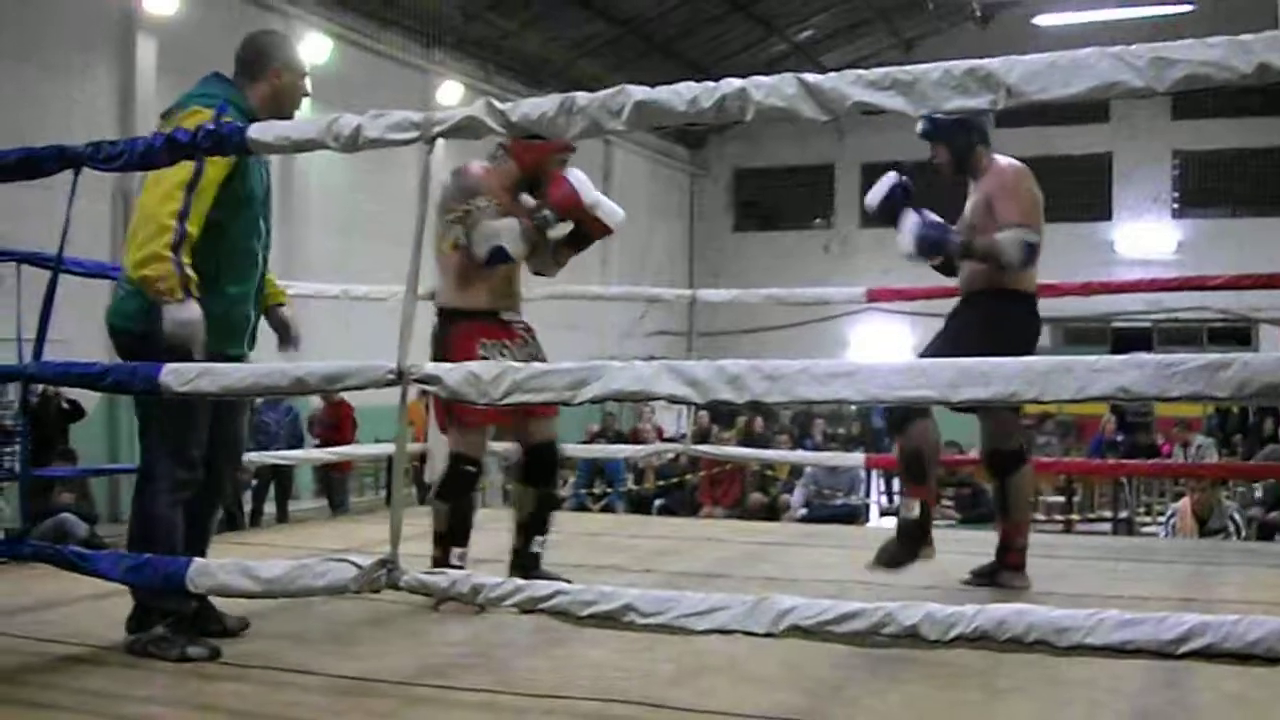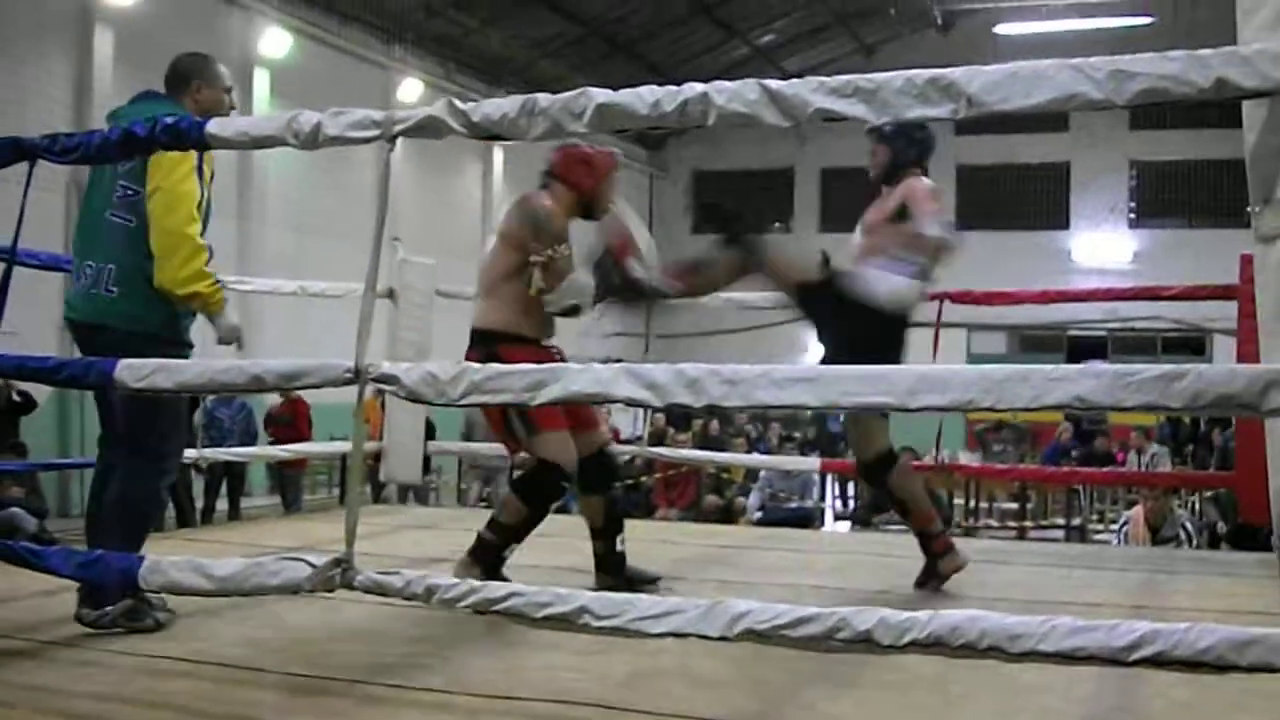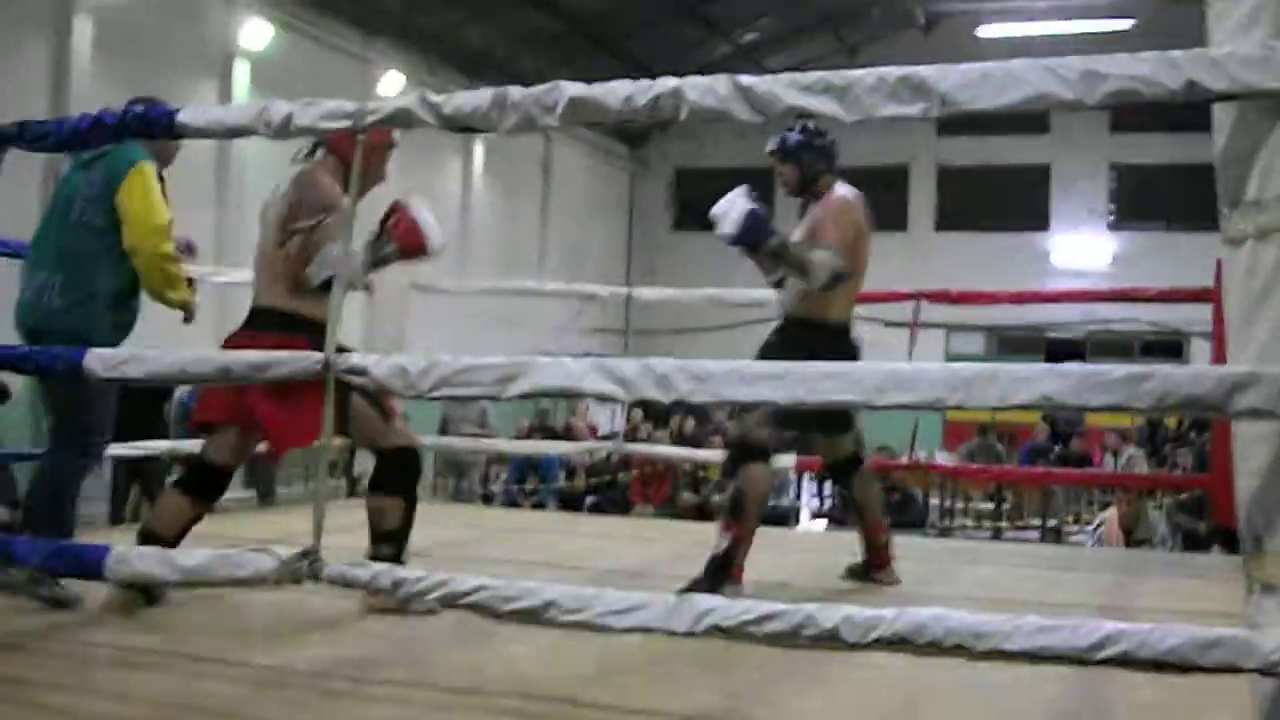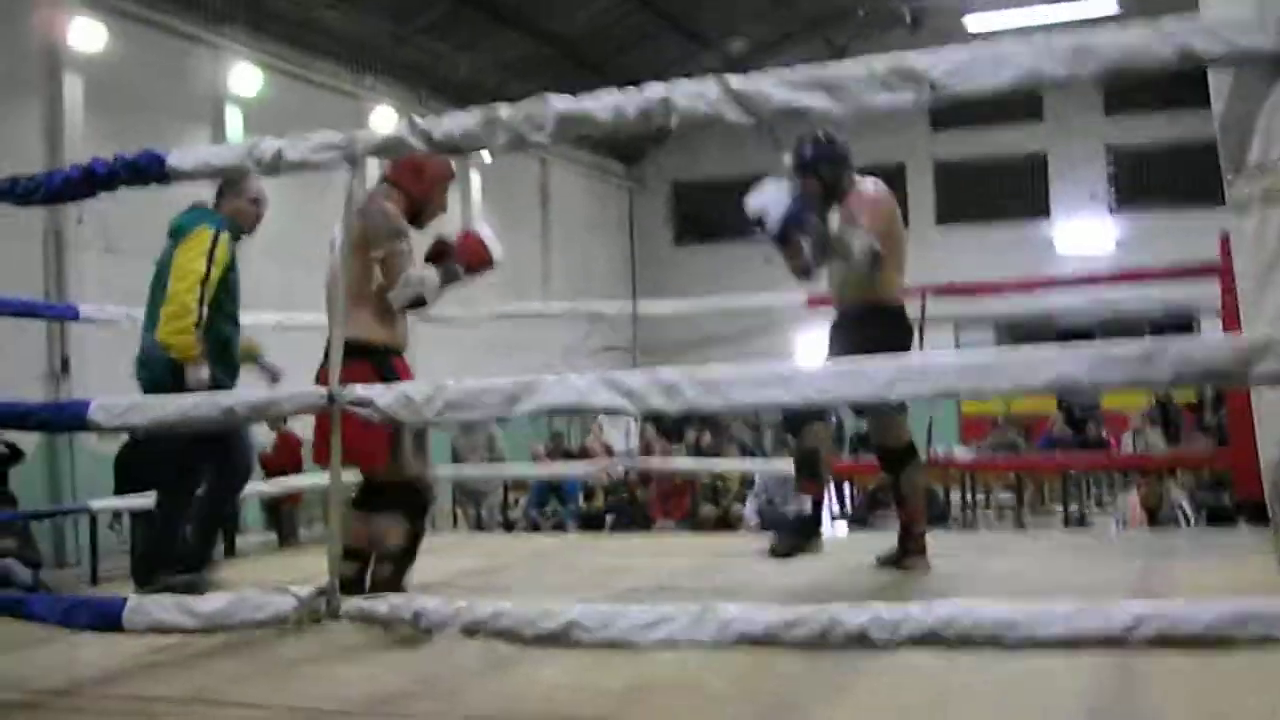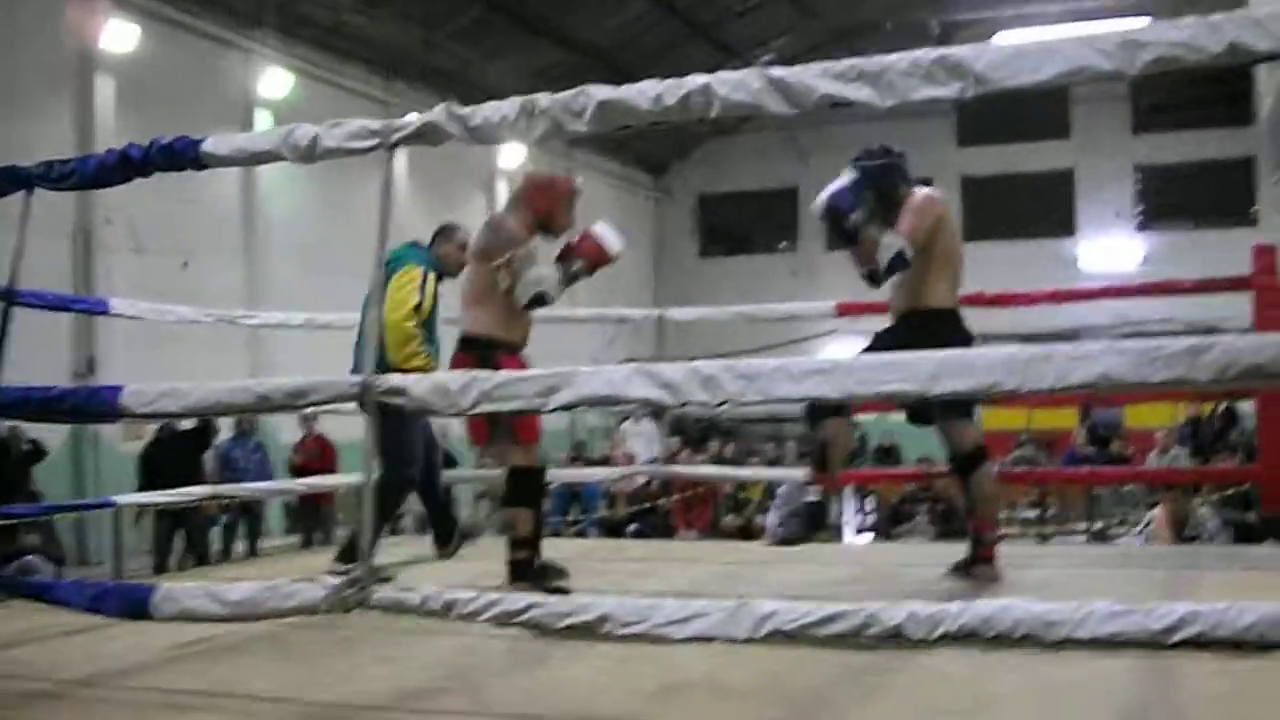
dt=0.7s
person 1, frame 1
right shoulder: (209, 119)
right elbow: (163, 212)
left wrist: (272, 303)
right wrist: (174, 294)
left hip: (212, 334)
right hip: (168, 330)
left knee: (218, 462)
right knee: (171, 472)
left ankle: (184, 599)
right ankle: (153, 619)
person 1, frame 2
left shoulder: (123, 133)
right elbow: (177, 236)
right wrist: (214, 306)
left hip: (95, 310)
right hip: (142, 318)
left knee: (122, 449)
right knee: (152, 456)
left ankle: (107, 583)
right ankle: (108, 594)
person 1, frame 3
left shoulder: (90, 165)
right shoulder: (135, 167)
right elbow: (152, 253)
left wrist: (165, 250)
right wrist: (182, 294)
left hip: (47, 314)
right hip: (79, 323)
left knee: (71, 435)
right knee: (82, 441)
person 1, frame 4
left shoulder: (207, 237)
right shoulder: (210, 234)
right elbow: (183, 297)
left wrist: (251, 356)
right wrist: (192, 360)
left hip: (166, 374)
right hip: (190, 375)
left knee: (179, 477)
right knee: (232, 469)
left ankle: (157, 570)
right ankle: (181, 566)
person 1, frame 5
left shoulder: (416, 269)
right shoulder: (418, 270)
right elbow: (398, 322)
right wrist: (427, 370)
left knee: (428, 456)
right knee: (402, 470)
left ankle: (447, 535)
right ankle: (352, 556)
person 2, frame 1
left shoulder: (1008, 176)
right shoulder: (985, 186)
left elbow: (1023, 249)
right elbow: (950, 264)
left wrist: (953, 239)
right wrist: (912, 223)
left hip: (998, 314)
right hip: (997, 317)
left knee: (909, 399)
right knee: (1005, 447)
left ankle: (916, 526)
right ankle: (1011, 562)
person 2, frame 2
left shoulder: (919, 189)
right shoulder: (898, 195)
left elbow: (939, 237)
left wrist: (907, 263)
left hip: (861, 321)
right hip: (875, 328)
left knee: (752, 255)
right knee: (875, 457)
left ankle: (650, 283)
right ankle: (940, 551)
person 2, frame 3
left shoulder: (838, 204)
right shoulder: (827, 207)
left elbow: (827, 276)
right elbow: (791, 280)
left wrist: (769, 239)
right wrist: (758, 244)
left hip: (808, 342)
right hip: (831, 345)
left knee: (751, 441)
right knee: (844, 456)
left ankle: (726, 569)
right ankle: (879, 560)
person 2, frame 4
left shoulder: (871, 197)
right shoulder: (843, 212)
left elbow: (868, 257)
right elbow: (804, 268)
left wrist: (809, 222)
right wrist: (781, 228)
left hip: (876, 326)
right hip: (860, 327)
left knee: (809, 402)
right knee: (892, 439)
left ankle: (809, 519)
right ankle: (913, 546)
person 2, frame 5
left shoulder: (924, 202)
right shoulder: (913, 211)
left elbow: (894, 259)
right elbow: (875, 273)
left wrist: (856, 219)
right wrist: (849, 233)
left hip: (923, 330)
right hip: (944, 334)
right knee: (967, 446)
right ankle: (984, 555)
person 3, frame 1
left shoulder: (520, 202)
right shoulder: (468, 180)
left elbow: (545, 261)
right elbow: (491, 248)
left wrist: (583, 233)
right wrist: (550, 211)
left hip: (514, 335)
right hip: (468, 334)
left knee: (543, 453)
right knee: (467, 458)
left ankle: (526, 563)
right ankle: (445, 574)
person 3, frame 2
left shoulder: (553, 219)
right shoulder: (538, 214)
left elbow: (563, 292)
right elbow: (562, 296)
left hip: (531, 353)
right hip: (501, 356)
left knee: (597, 456)
right knee: (559, 465)
left ankle: (612, 567)
right ankle: (481, 562)
person 3, frame 3
left shoulder: (288, 191)
right shoulder: (320, 186)
right elbow: (324, 272)
left wrist: (380, 240)
right wrist: (388, 246)
left hip: (259, 339)
right hip: (296, 343)
left knee: (210, 470)
right knee: (398, 450)
left ankle: (135, 577)
person 3, frame 4
left shoulder: (363, 220)
right shoulder: (382, 217)
right elbow: (406, 293)
left wrist: (436, 267)
right wrist: (457, 267)
left hip: (347, 365)
right hip: (371, 367)
left knee: (384, 481)
right knee: (411, 484)
left ankle: (349, 589)
right ankle: (379, 592)
person 3, frame 5
left shoulder: (514, 236)
right shoulder: (503, 229)
left elbow: (518, 294)
right elbow: (532, 292)
left wrist: (566, 266)
right wrist: (580, 263)
left hip: (493, 358)
right hip: (489, 359)
left knee: (522, 457)
right knee: (526, 465)
left ankle: (527, 559)
right ankle: (522, 575)
